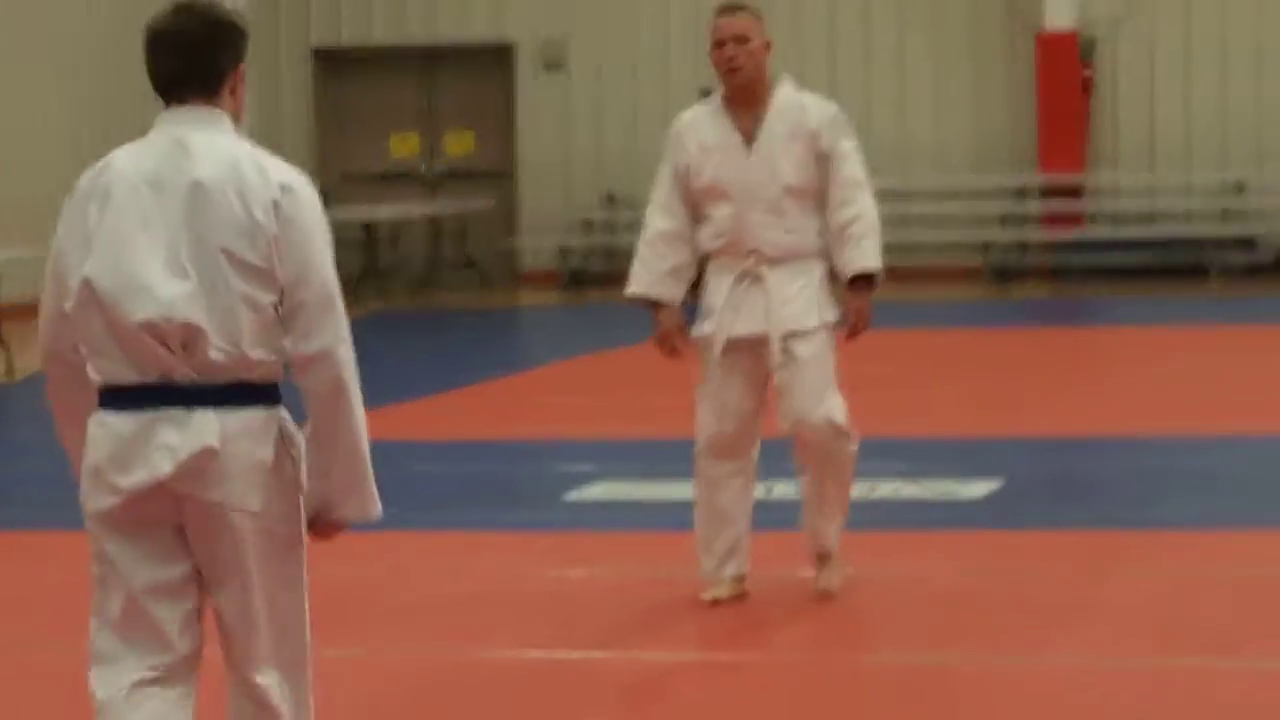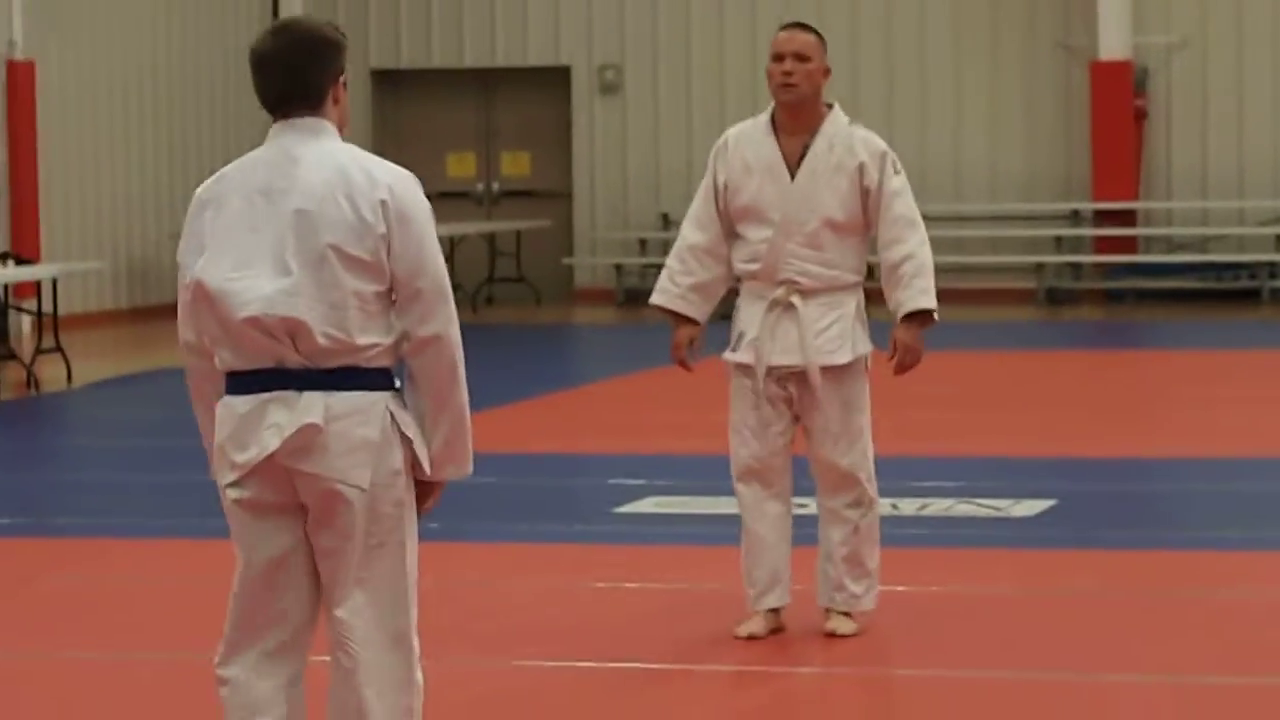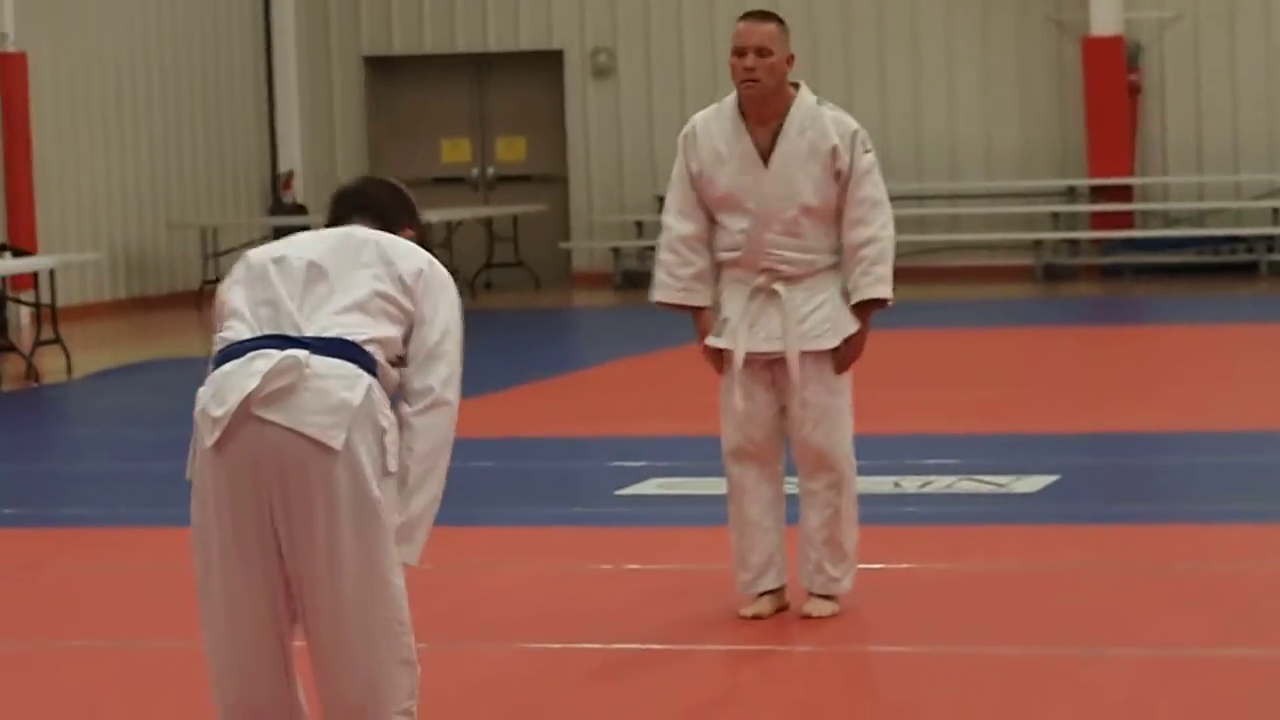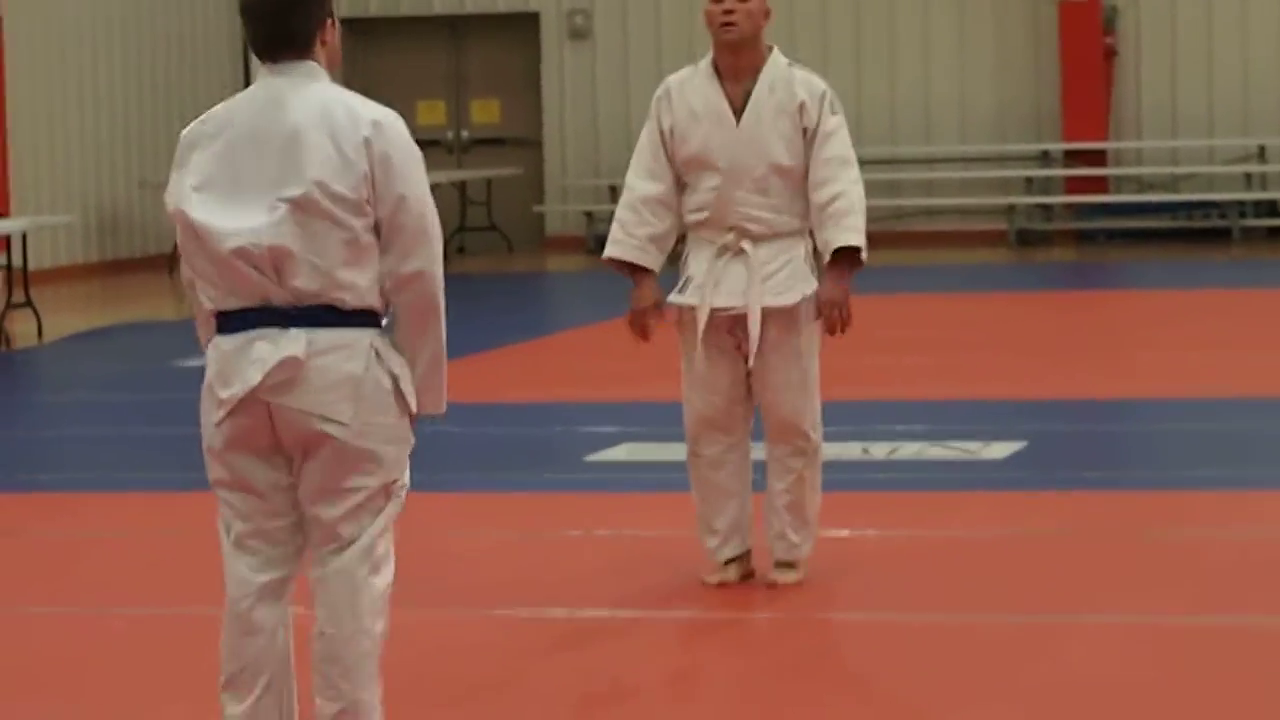
dt=1s
person 1, frame 1
left shoulder: (96, 187)
right shoulder: (275, 187)
left elbow: (61, 349)
right elbow: (320, 347)
left wrist: (96, 447)
right wrist: (340, 485)
left hip: (127, 446)
right hip: (236, 442)
person 1, frame 2
left shoulder: (213, 195)
right shoulder: (384, 185)
left elbow: (197, 342)
right elbow: (431, 330)
right wrist: (438, 451)
left hip: (250, 428)
right hip: (355, 427)
left knee: (258, 633)
right knee: (371, 632)
person 1, frame 3
left shoulder: (260, 259)
right shoulder: (421, 267)
right elbow: (432, 404)
right wrist: (400, 531)
left hip: (228, 404)
right hip: (336, 405)
left knee: (242, 627)
right knee: (366, 631)
person 1, frame 4
left shoulder: (201, 136)
right shoulder: (370, 126)
left elbow: (198, 273)
right elbow: (414, 268)
right wrist: (420, 382)
left hip: (239, 367)
right hip: (342, 366)
left knee: (253, 567)
right knee: (351, 569)
person 2, frame 1
left shoulder: (817, 118)
right shoulder: (689, 130)
left elbow: (850, 205)
right elbow: (669, 225)
left wrist: (859, 285)
right wrist: (664, 303)
left hip: (799, 295)
right hip: (725, 300)
left knee: (817, 424)
right knee: (720, 441)
left ankle: (825, 549)
right ankle: (724, 570)
person 2, frame 2
left shoulder: (864, 150)
right shoulder: (734, 148)
left elbow: (903, 239)
right elbow: (704, 238)
left wrist: (911, 318)
right wrist: (686, 314)
left hip: (832, 327)
right hip: (757, 325)
left knee: (844, 470)
right knee: (756, 469)
left ankle: (846, 600)
right ankle: (766, 602)
person 2, frame 3
left shoulder: (838, 132)
right shoulder: (701, 134)
left elbow: (868, 225)
right elbow: (685, 229)
left wrist: (862, 315)
right wrist: (700, 312)
left hip: (815, 309)
right hip: (742, 311)
left knee: (824, 453)
right knee: (747, 451)
left ankle: (826, 583)
right ankle: (764, 583)
person 2, frame 4
left shoulder: (807, 92)
right shoulder: (675, 95)
left elbow: (837, 183)
right elbow: (650, 189)
left wrist: (839, 271)
right wrist: (641, 276)
left hip: (782, 272)
right hip: (707, 273)
left knee: (792, 420)
right knee: (710, 422)
left ankle: (789, 551)
right ankle: (731, 550)
